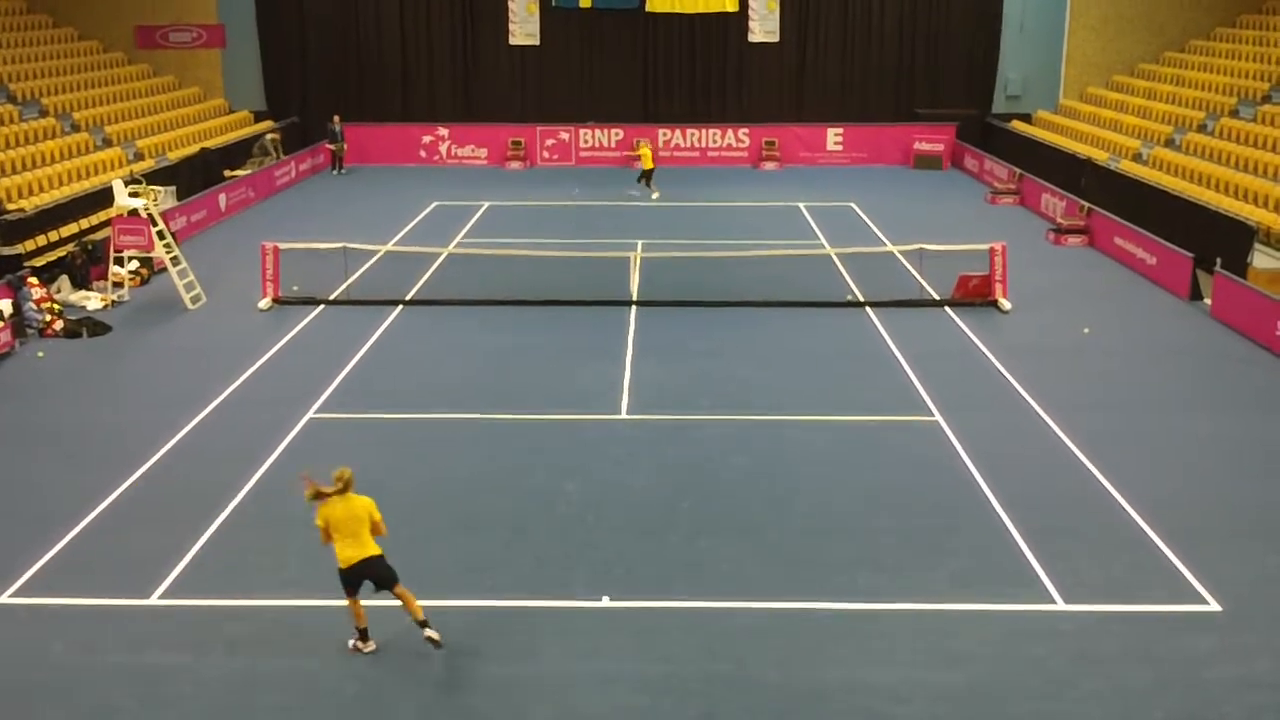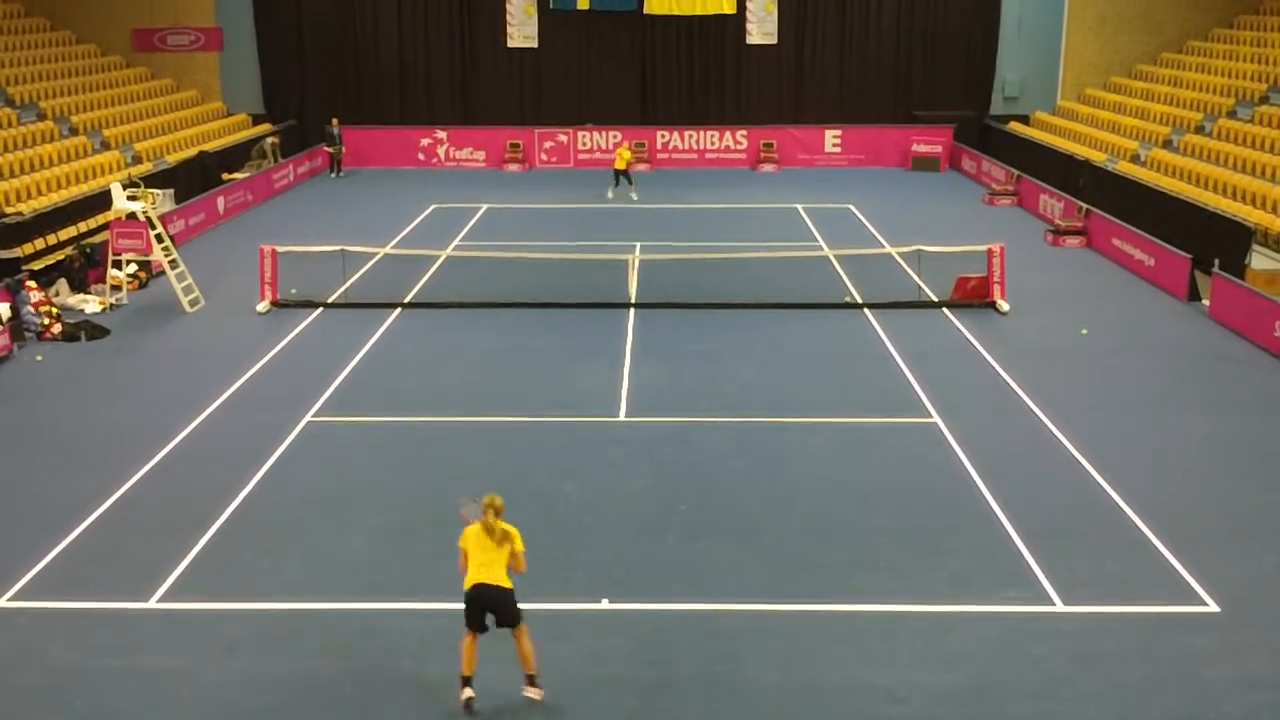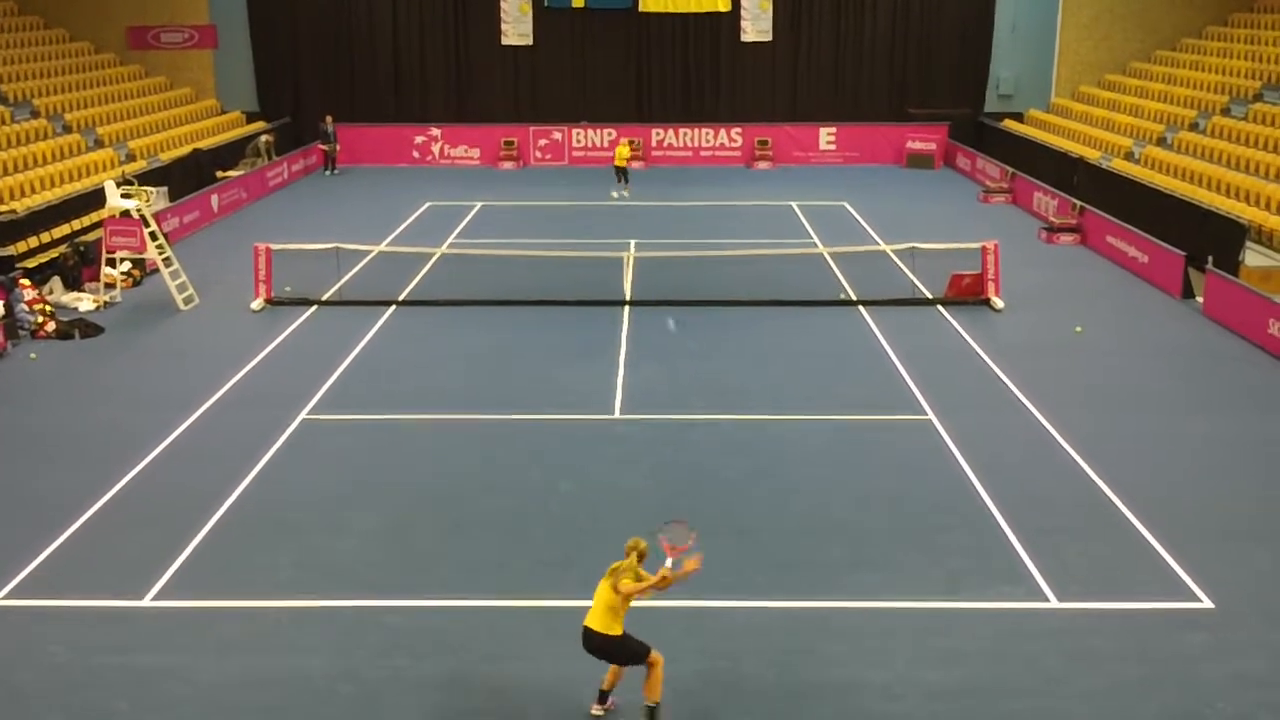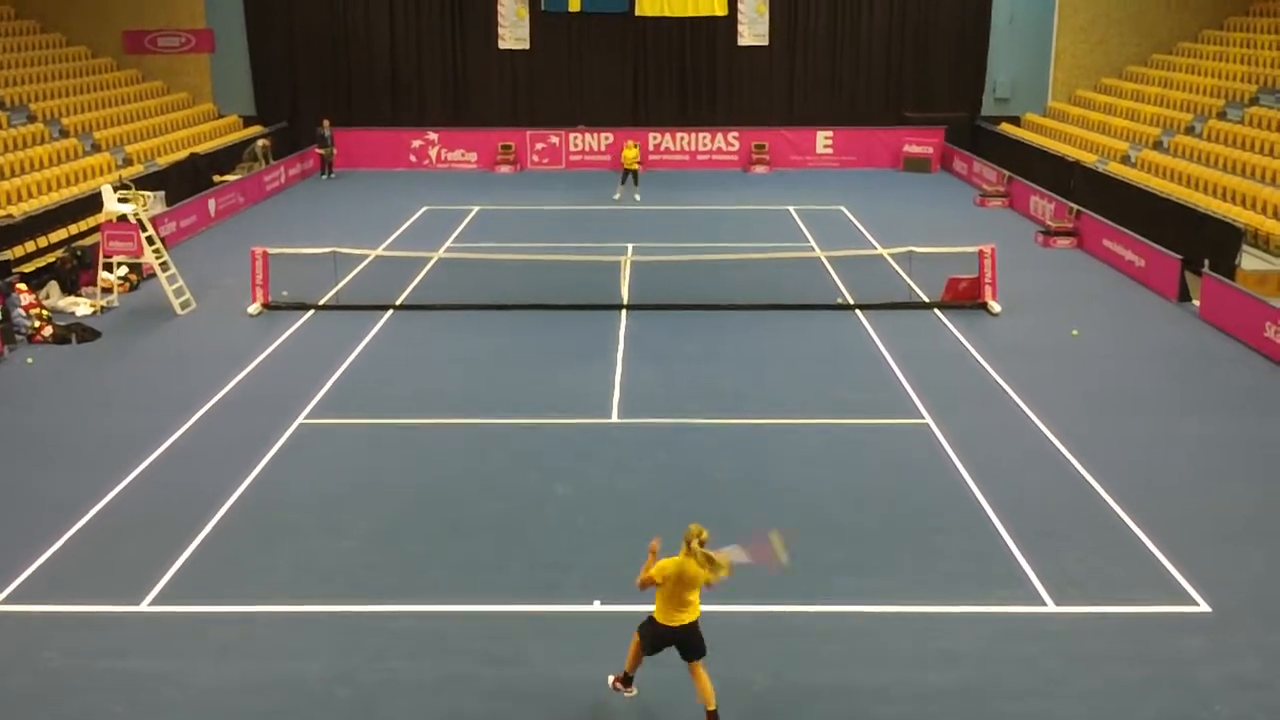
dt=0.5s
person 1, frame 1
left shoulder: (325, 508)
right shoulder: (366, 503)
left elbow: (326, 540)
right elbow: (381, 531)
left hip: (348, 563)
right hip: (373, 558)
left knee: (352, 598)
right knee: (401, 593)
left ankle: (364, 640)
right ankle: (426, 629)
person 1, frame 2
left shoulder: (469, 531)
right shoulder: (510, 532)
left elbow: (463, 568)
right elbow: (521, 568)
left hip: (475, 591)
right hip: (500, 589)
left knee: (471, 635)
right knee: (520, 631)
left ankle: (467, 688)
right ankle: (531, 685)
person 1, frame 3
left shoulder: (634, 571)
right shoulder: (625, 572)
left elbow: (659, 585)
right elbow: (626, 591)
left wrist: (681, 573)
right wrist: (653, 580)
left hip: (590, 634)
right hip: (606, 637)
left knee: (622, 658)
right knee: (656, 661)
left ankle: (601, 702)
person 1, frame 4
left shoulder: (666, 566)
right shoulder: (704, 566)
left elbow: (641, 585)
right elbow: (709, 580)
left wrist: (651, 556)
left hip: (663, 623)
right hip: (689, 624)
left knee: (638, 639)
right knee: (697, 668)
left ankle: (625, 682)
